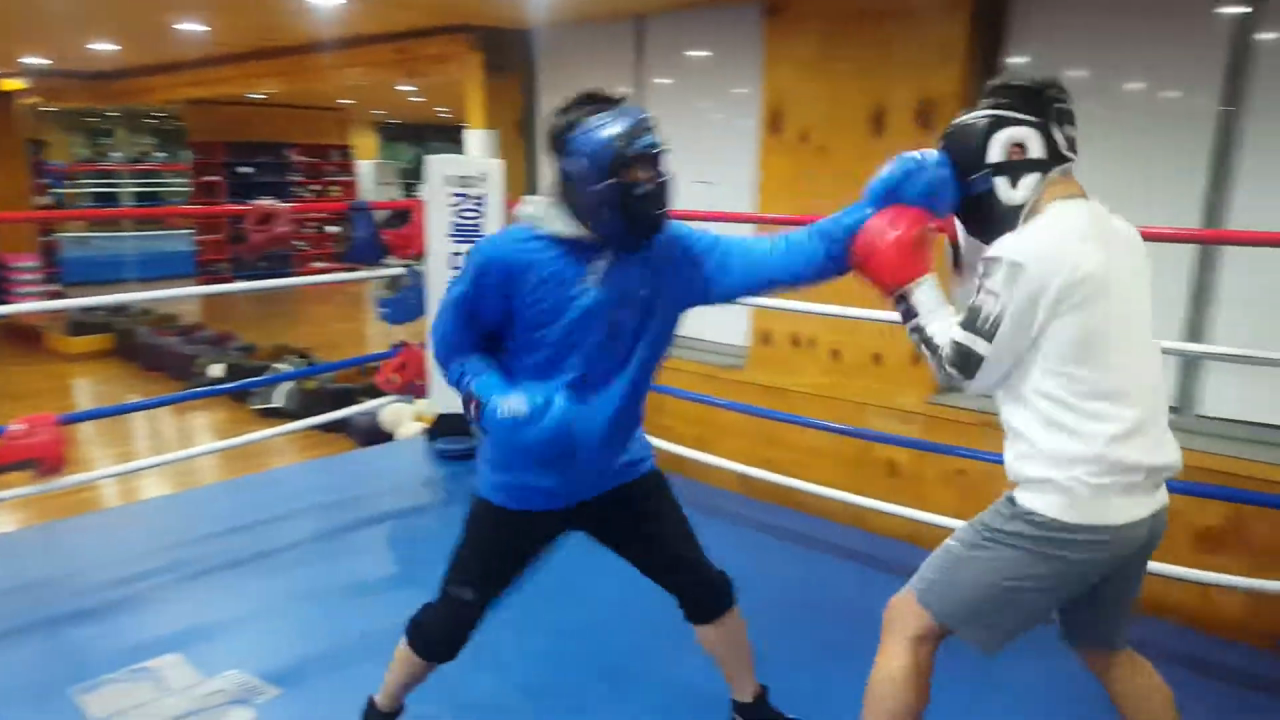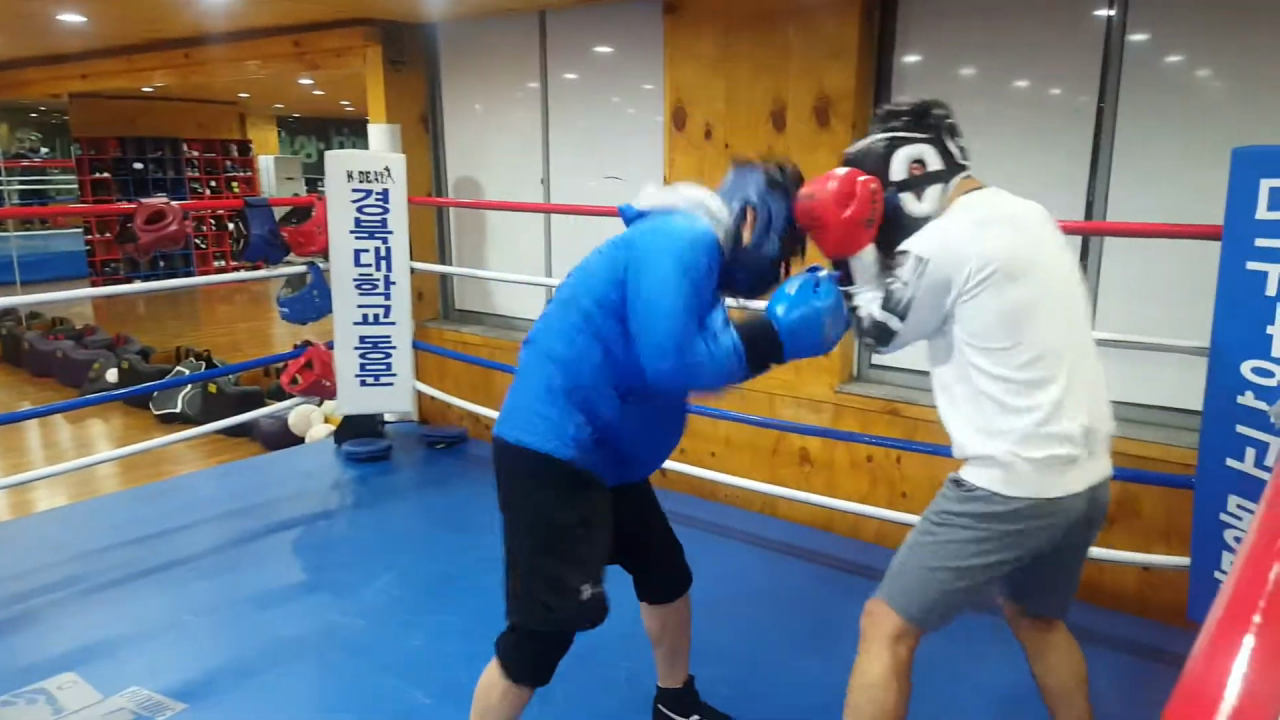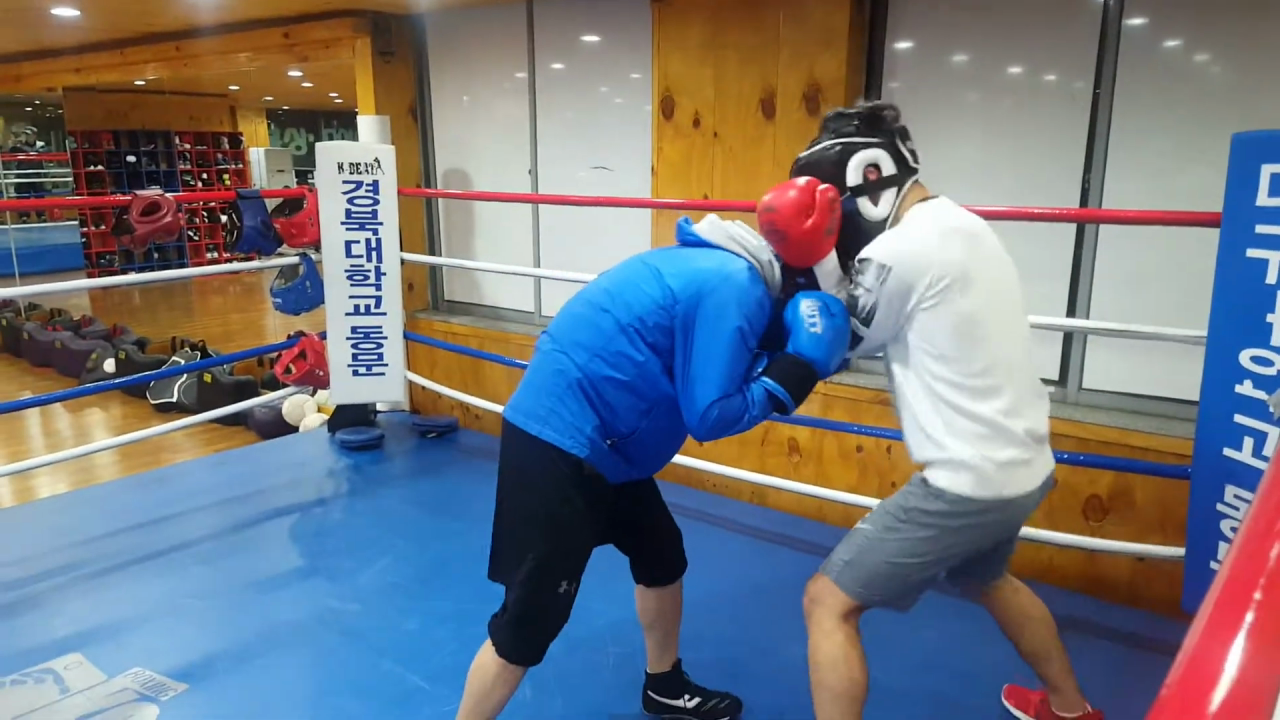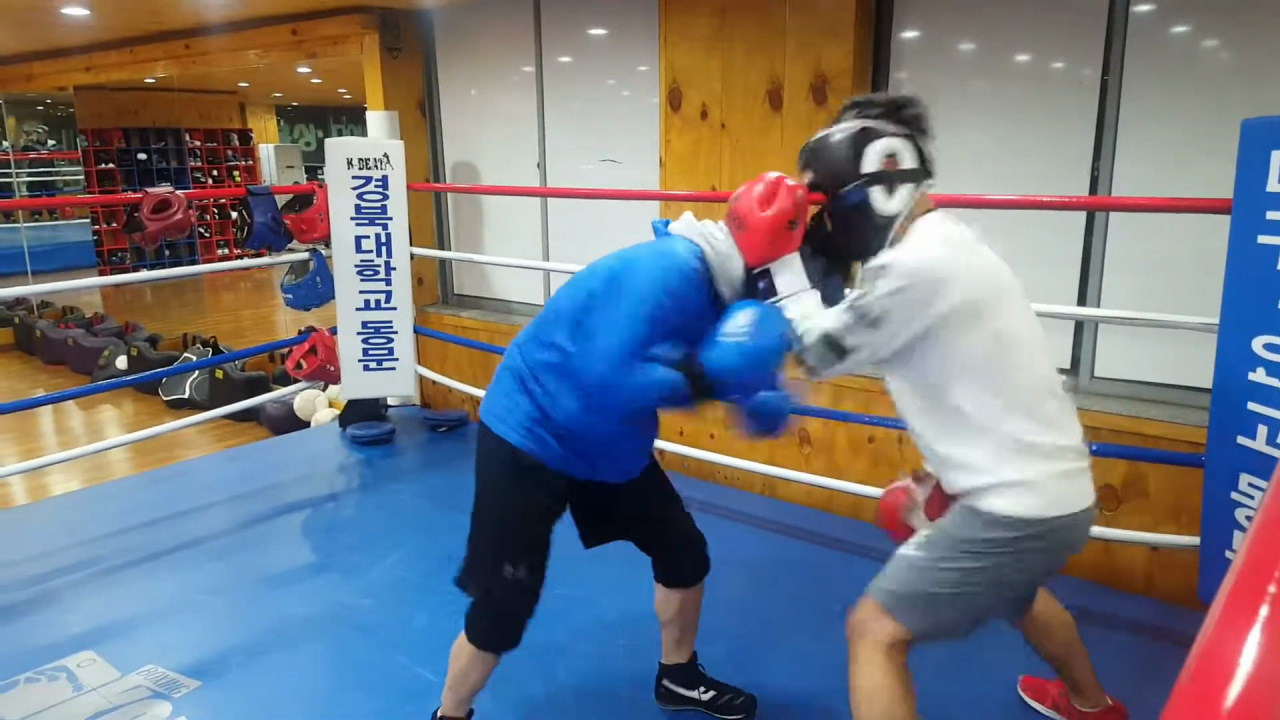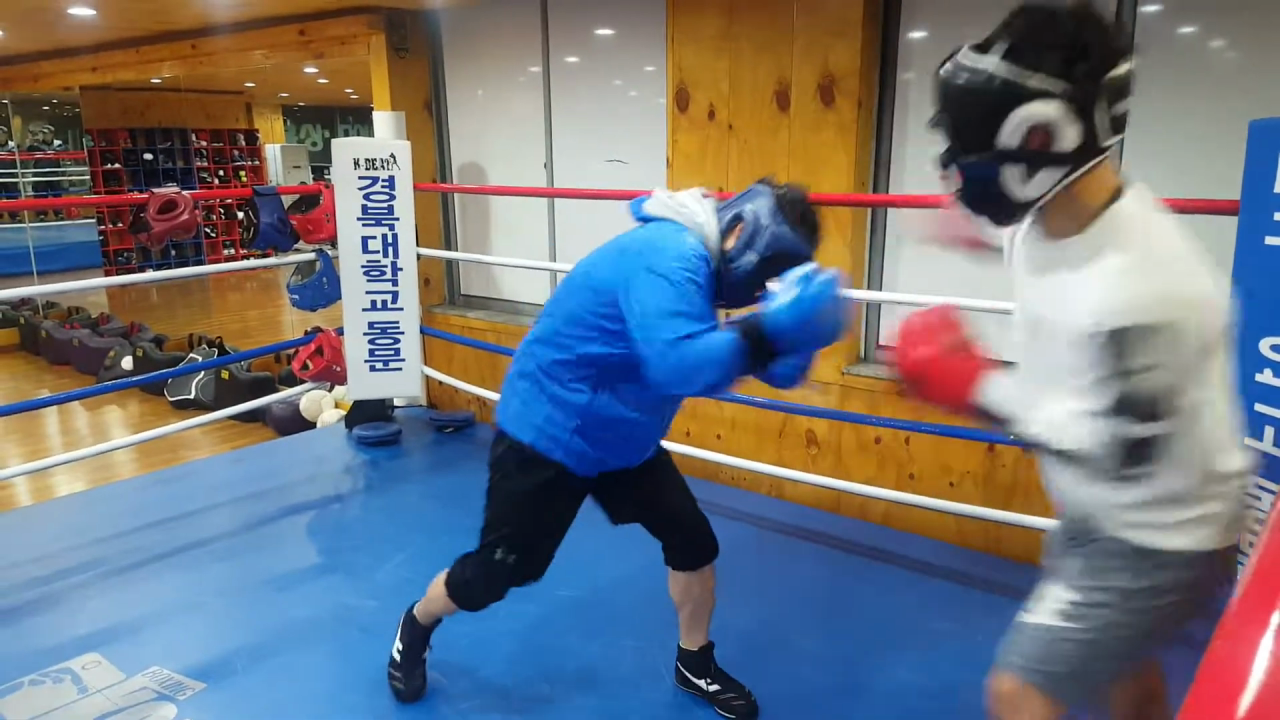
dt=0.5s
person 1, frame 1
left shoulder: (1027, 253)
right shoulder: (1115, 233)
left elbow: (967, 368)
left wrist: (912, 284)
right wrist: (976, 243)
left hip: (1063, 512)
right hip: (1138, 504)
left knee: (909, 625)
right knee: (1105, 650)
person 1, frame 2
left shoulder: (940, 245)
right shoulder: (1030, 218)
left elbow: (879, 331)
left wrist: (853, 249)
right wrist: (868, 247)
left hip: (1011, 485)
right hip: (1084, 478)
left knee: (886, 629)
right knee: (1034, 617)
person 1, frame 3
left shoulder: (895, 253)
right shoulder: (964, 227)
left elbow: (844, 342)
left hip: (967, 483)
right hip: (1023, 467)
left knee: (830, 602)
right knee: (985, 580)
person 1, frame 4
left shoulder: (919, 264)
right shoulder: (946, 247)
left elbow: (820, 352)
right wrist: (932, 481)
left hip: (1018, 506)
right hip: (1055, 491)
left knee: (874, 631)
right knee: (1015, 591)
person 1, frame 5
left shoulder: (1123, 296)
right shoulder: (1058, 215)
left elbow: (1121, 452)
left wrist: (979, 388)
left hip: (1151, 530)
right hip: (1109, 511)
right knee: (1115, 647)
person 2, frame 1
left shoulder: (666, 246)
right shoulder: (509, 254)
left elbow: (776, 262)
right elbow: (454, 345)
left wrist: (875, 205)
right wrist: (498, 401)
left hip: (614, 468)
right hip: (521, 481)
left knee: (704, 587)
right knee: (451, 620)
person 2, frame 2
left shoulder: (689, 243)
right shoulder: (681, 237)
left elbow: (680, 359)
right elbow: (672, 364)
left wrist: (762, 340)
right wrist: (773, 334)
left hip: (604, 453)
right hip: (553, 450)
left knee: (667, 574)
right knee: (544, 627)
person 2, frame 3
left shoulder: (714, 265)
right shoulder: (735, 287)
left elbow: (700, 382)
right elbow: (710, 415)
left wrist: (785, 359)
right wrist: (798, 370)
left hip: (599, 443)
right hip: (558, 443)
left knee: (662, 555)
right knee: (532, 616)
person 2, frame 4
left shoulder: (711, 281)
right shoulder: (673, 270)
right elbow: (605, 381)
left wrist: (759, 401)
right wrist: (704, 374)
left hip: (606, 443)
right hip: (529, 438)
left knee: (685, 553)
right knee: (504, 605)
person 2, frame 5
left shoulder: (691, 256)
right shoulder: (671, 253)
left elbow: (685, 355)
right elbow: (676, 366)
left wrist: (764, 350)
right wrist: (770, 332)
left hip: (620, 435)
right hip: (548, 432)
left knee: (694, 540)
right knee: (493, 573)
left ankle: (696, 664)
right ankle: (415, 631)
